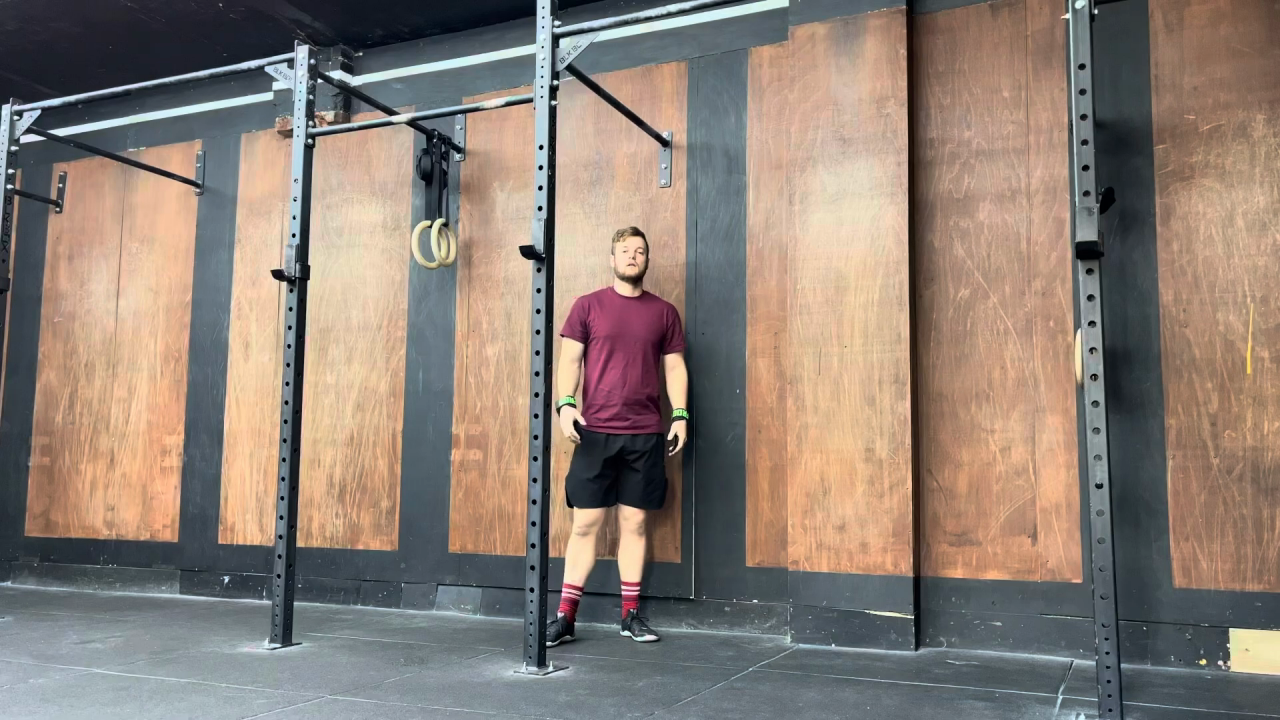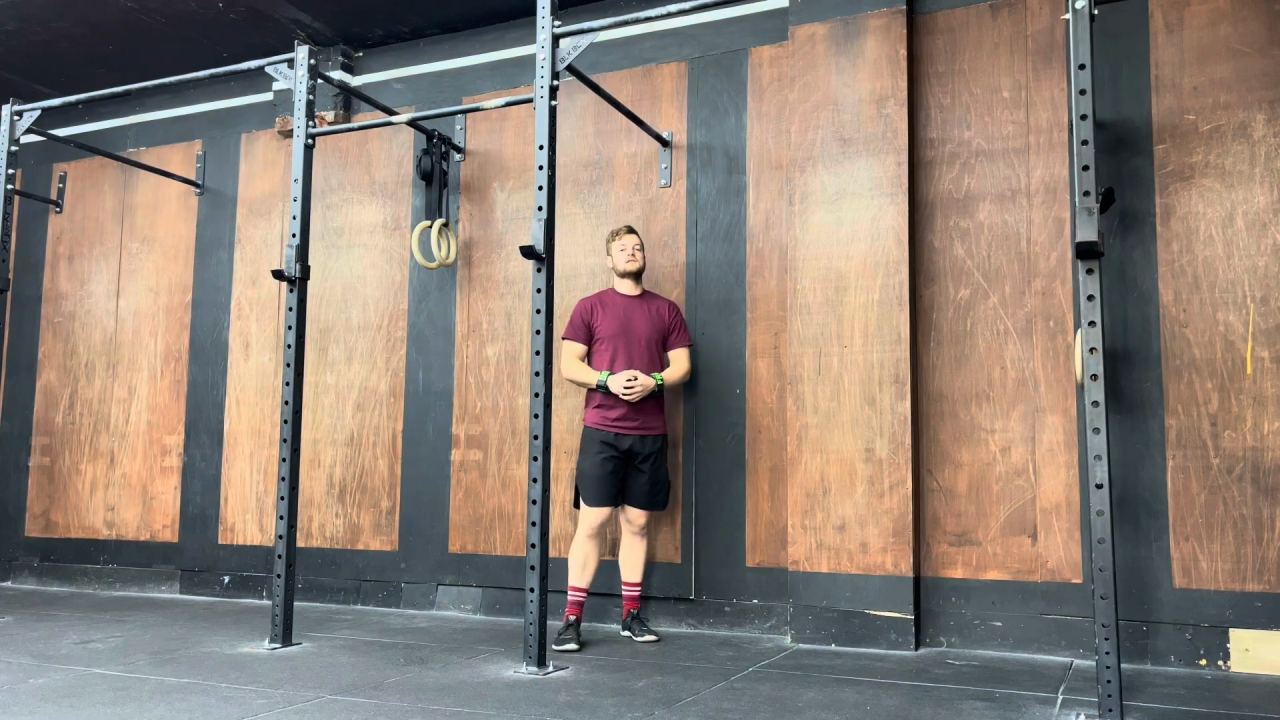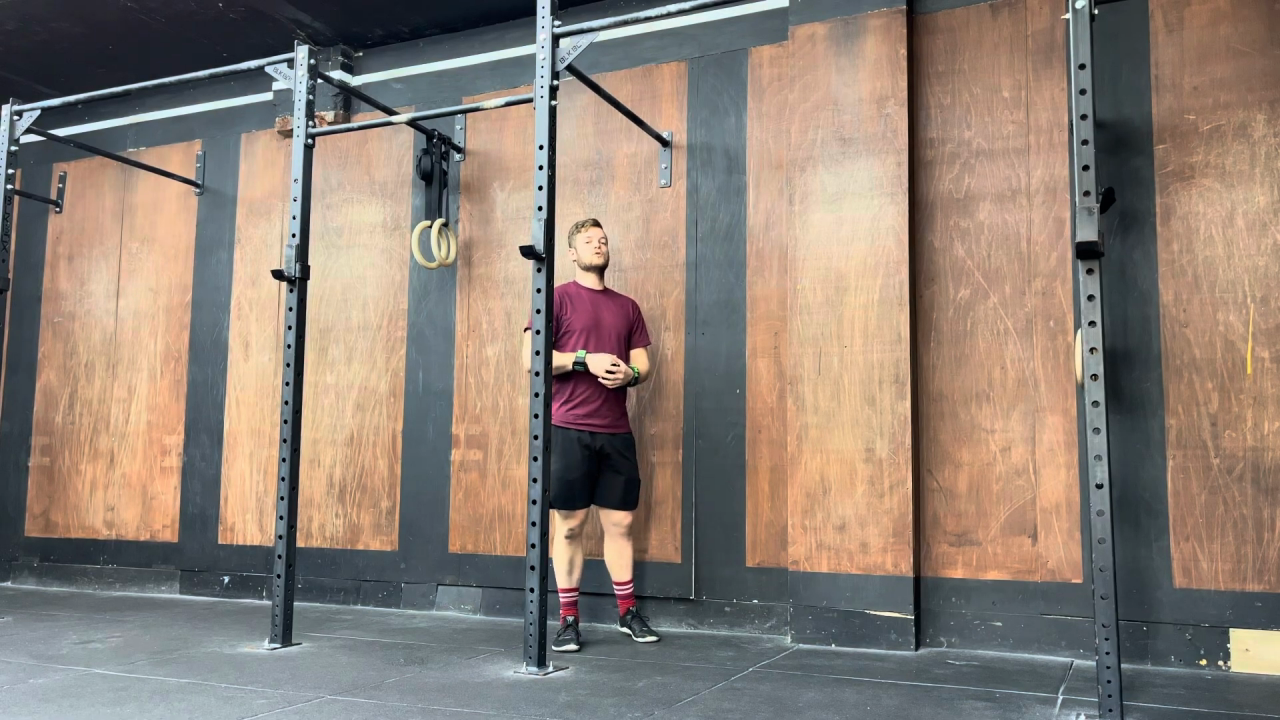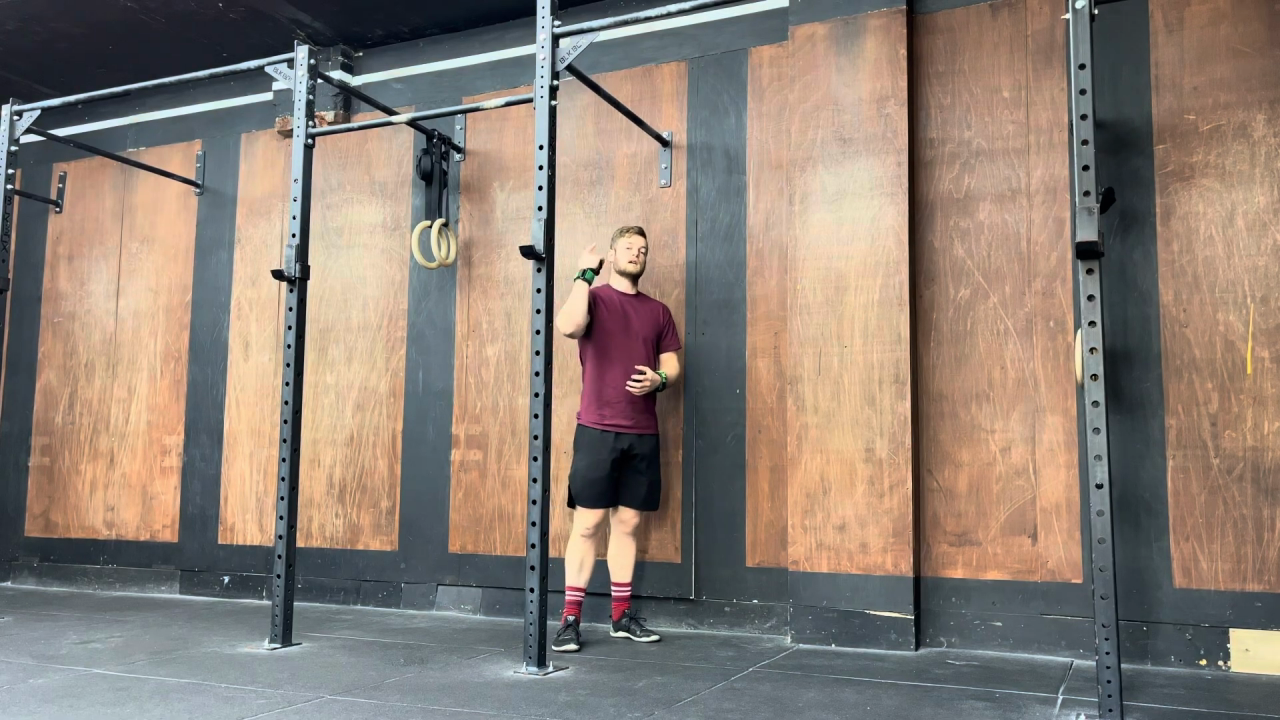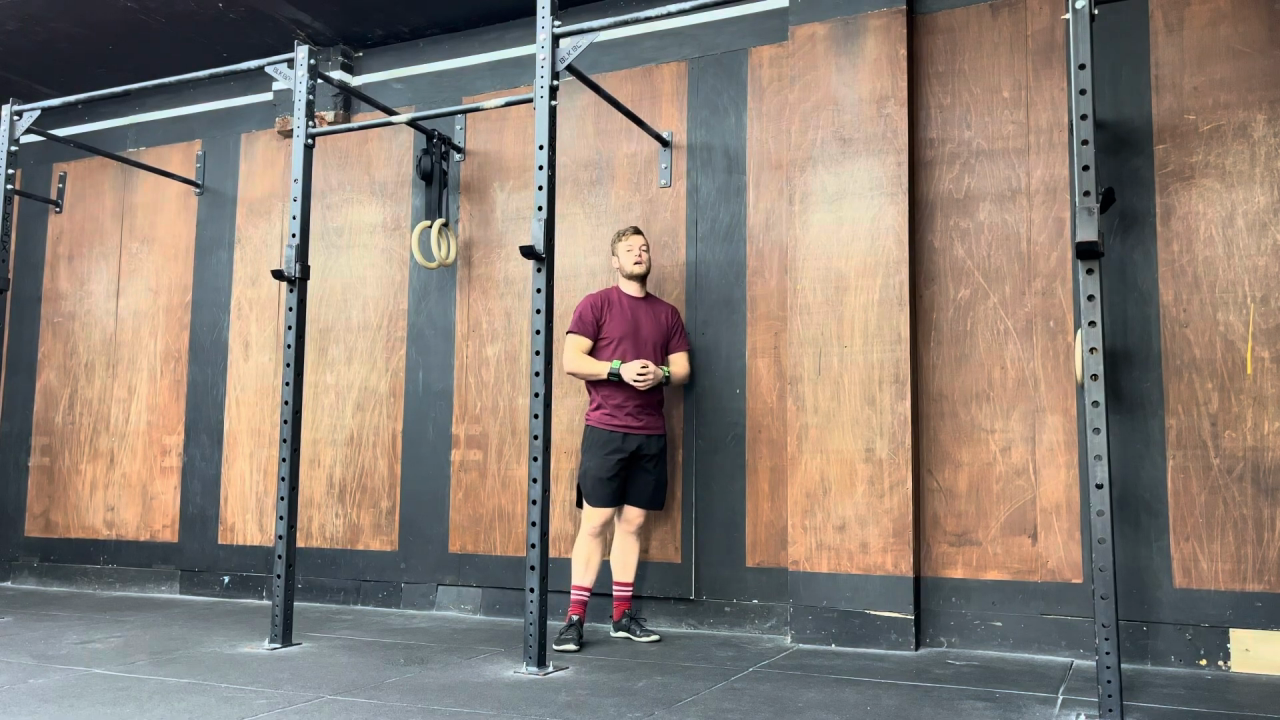
dt=1s
person 1, frame 1
left shoulder: (664, 311)
right shoulder: (587, 306)
left elbow: (675, 367)
right elbow: (569, 360)
left wrist: (680, 415)
right wrist: (565, 403)
left hip: (645, 434)
right hip: (595, 431)
left knee: (635, 523)
right knee: (585, 523)
left ankle: (631, 614)
right ankle: (565, 615)
person 1, frame 2
left shoulder: (666, 309)
right shoulder: (590, 307)
left elbow: (682, 366)
right elbow: (569, 365)
left wrist: (654, 381)
right wrist: (607, 380)
left hip: (649, 434)
right hip: (602, 430)
left knee: (637, 523)
right knee: (592, 523)
left ankle: (631, 615)
right ankle: (572, 619)
person 1, frame 3
left shoulder: (627, 306)
right shoulder: (557, 298)
left elbow: (643, 363)
right elbow: (532, 357)
left wrist: (629, 373)
right wrist: (585, 360)
left hip: (616, 431)
right hip: (569, 429)
left knee: (620, 523)
right knee: (570, 524)
left ankle: (627, 611)
right ankle: (568, 619)
person 1, frame 4
left shoulder: (658, 311)
right shoulder: (592, 297)
left elbow: (673, 365)
right elbow: (568, 327)
left wrist: (658, 379)
right wrist: (585, 275)
left hip: (643, 433)
right hip: (598, 429)
left knee: (627, 523)
right knee: (587, 524)
left ankle: (622, 614)
right ankle: (570, 618)
person 1, frame 5
left shoulder: (667, 312)
right shoulder: (596, 304)
left elbow: (683, 369)
right elbow: (571, 361)
left wrist: (661, 375)
right wrist: (619, 369)
left hip: (650, 435)
right hip: (605, 430)
left knee: (631, 523)
right knee: (596, 523)
left ankle: (622, 615)
right ankle: (574, 618)
